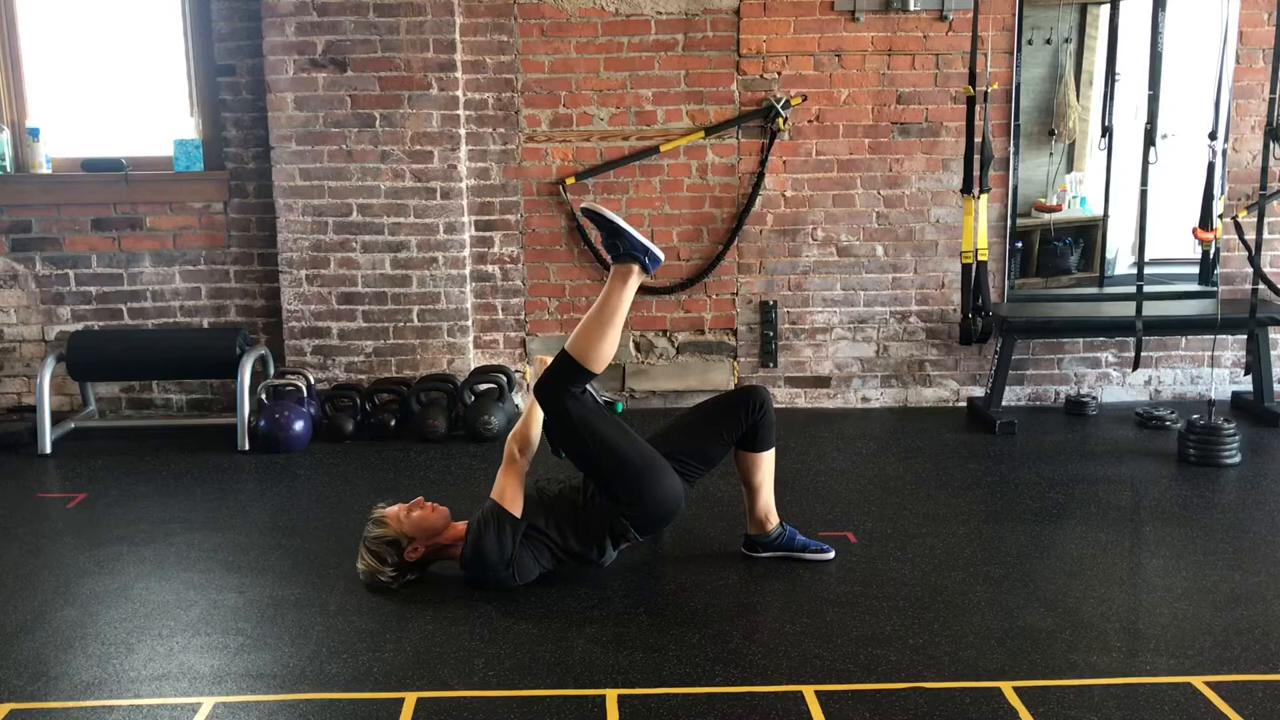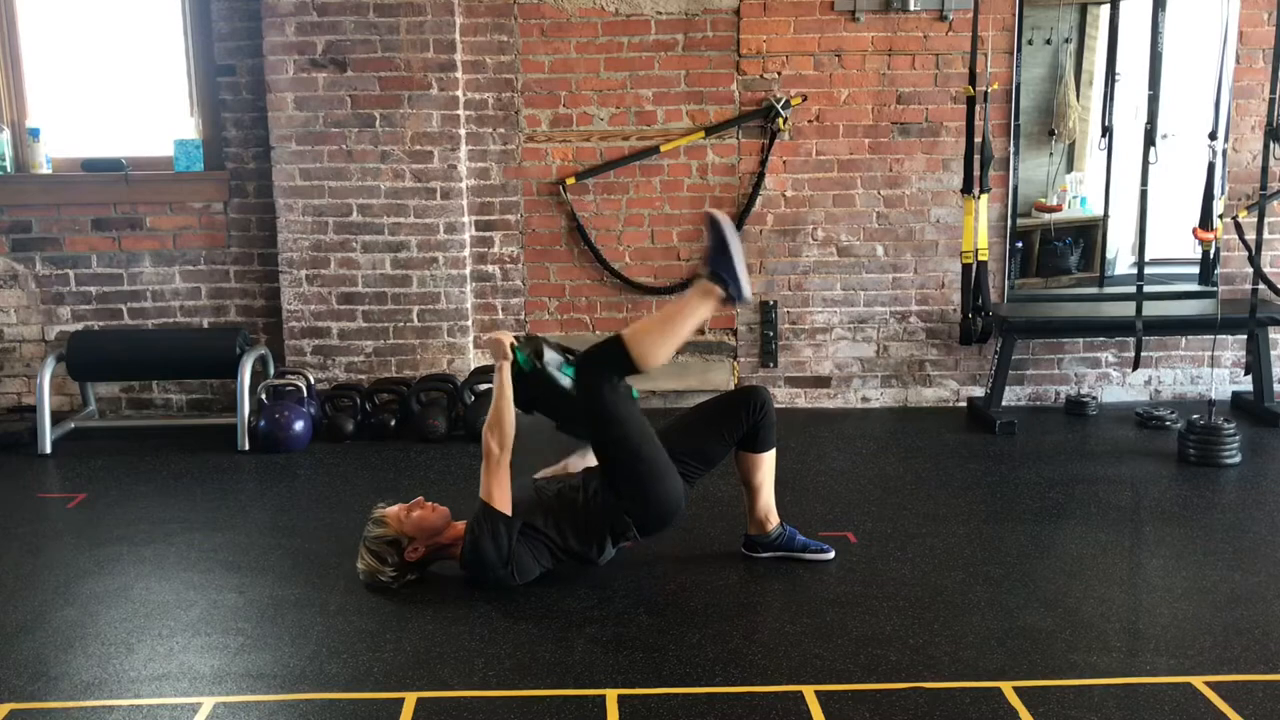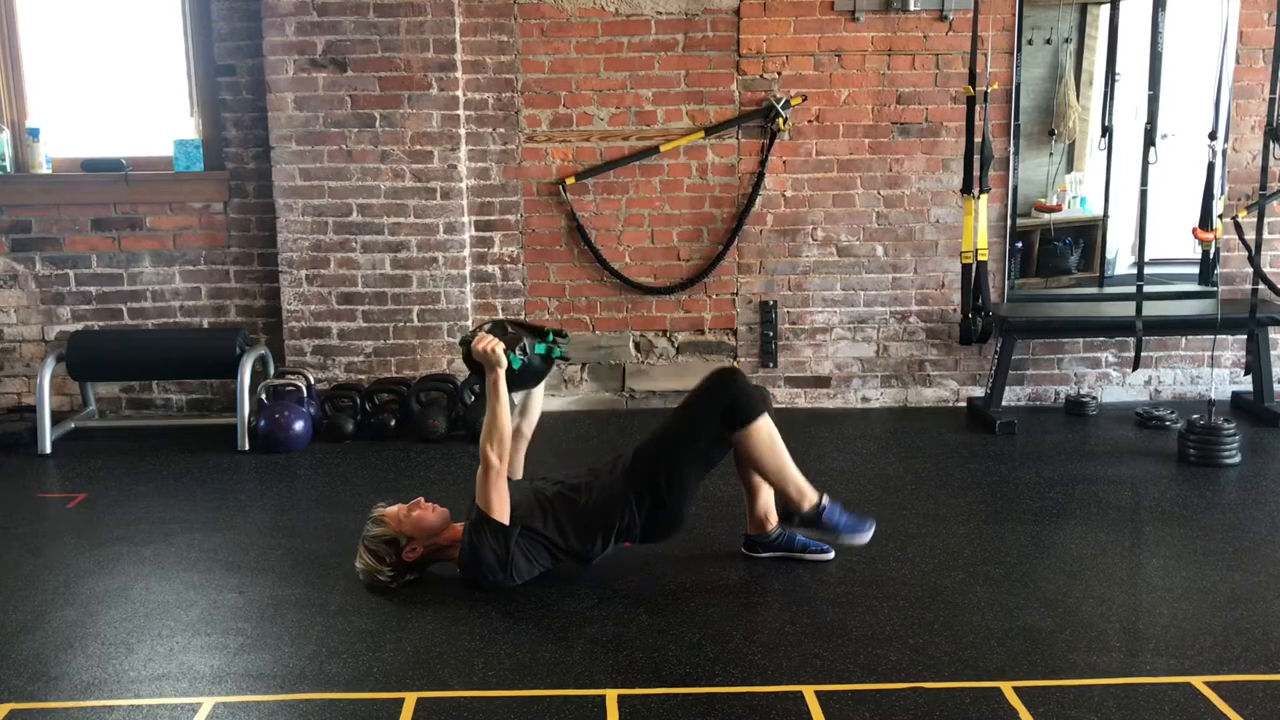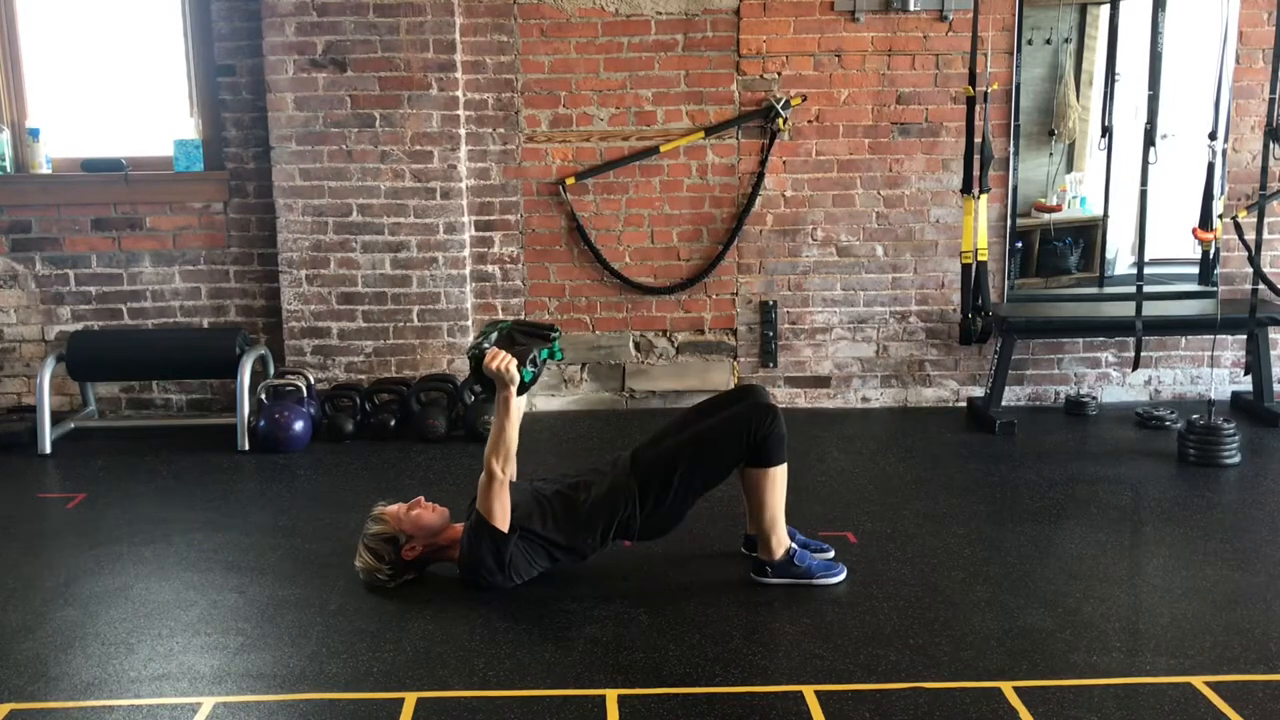
dt=0.5s
person 1, frame 1
left shoulder: (483, 533)
right shoulder: (484, 555)
right elbow: (518, 454)
right wrist: (543, 384)
left hip: (647, 489)
right hip: (645, 498)
left knee: (751, 403)
right knee: (557, 389)
left ankle: (766, 532)
right ankle: (629, 269)
person 1, frame 2
left shoulder: (482, 535)
right shoulder: (484, 555)
left elbow: (538, 481)
right elbow: (497, 452)
left wrist: (603, 437)
right wrist: (502, 366)
left hip: (642, 488)
right hip: (643, 500)
left knee: (751, 402)
right knee: (594, 370)
left ankle: (766, 530)
right ankle: (713, 288)
person 1, frame 3
left shoulder: (477, 527)
right shoulder: (482, 558)
left elbow: (517, 442)
right elbow: (492, 461)
right wrist: (495, 374)
left hip: (629, 481)
right hip: (644, 502)
left knee: (738, 397)
right knee: (729, 386)
left ankle: (764, 531)
right ankle: (809, 509)
person 1, frame 4
left shoulder: (477, 524)
right shoulder: (481, 558)
left elbow: (502, 457)
right elbow: (496, 470)
left wrist: (513, 382)
right wrist: (506, 389)
left hip: (629, 472)
right hip: (643, 498)
left knee: (751, 398)
right knee: (762, 422)
left ankle: (763, 531)
right ankle: (776, 556)
